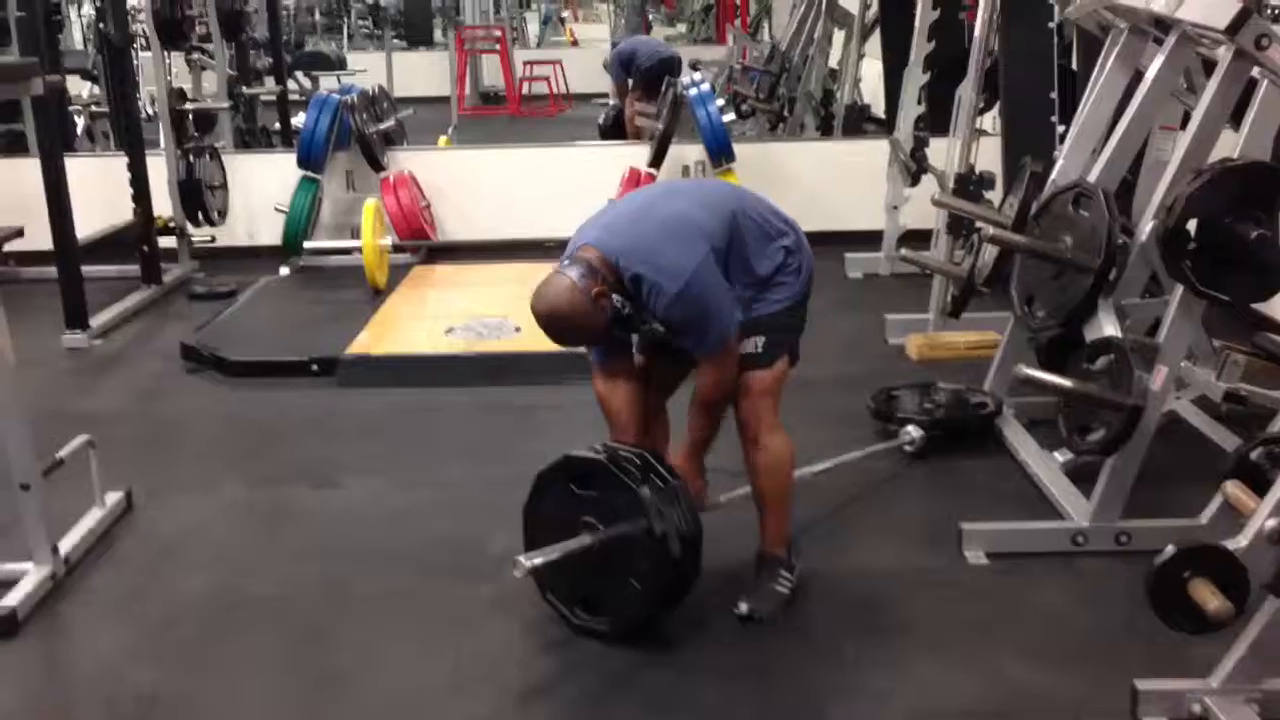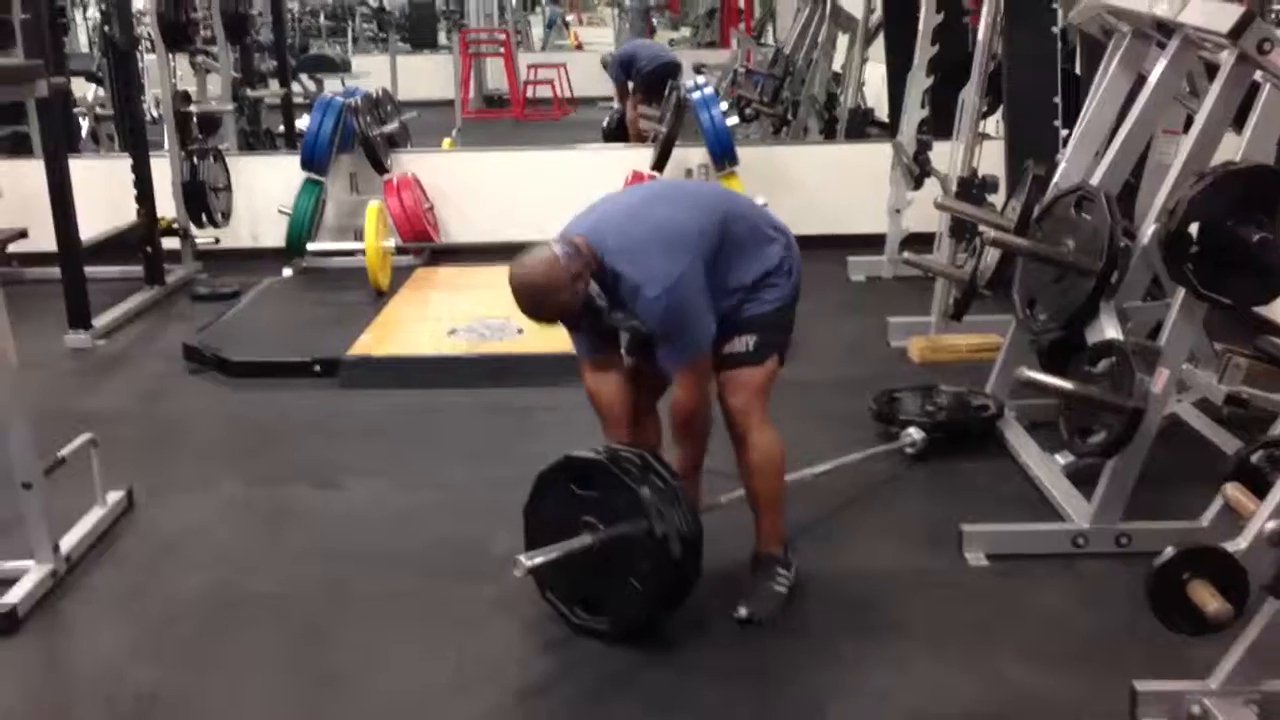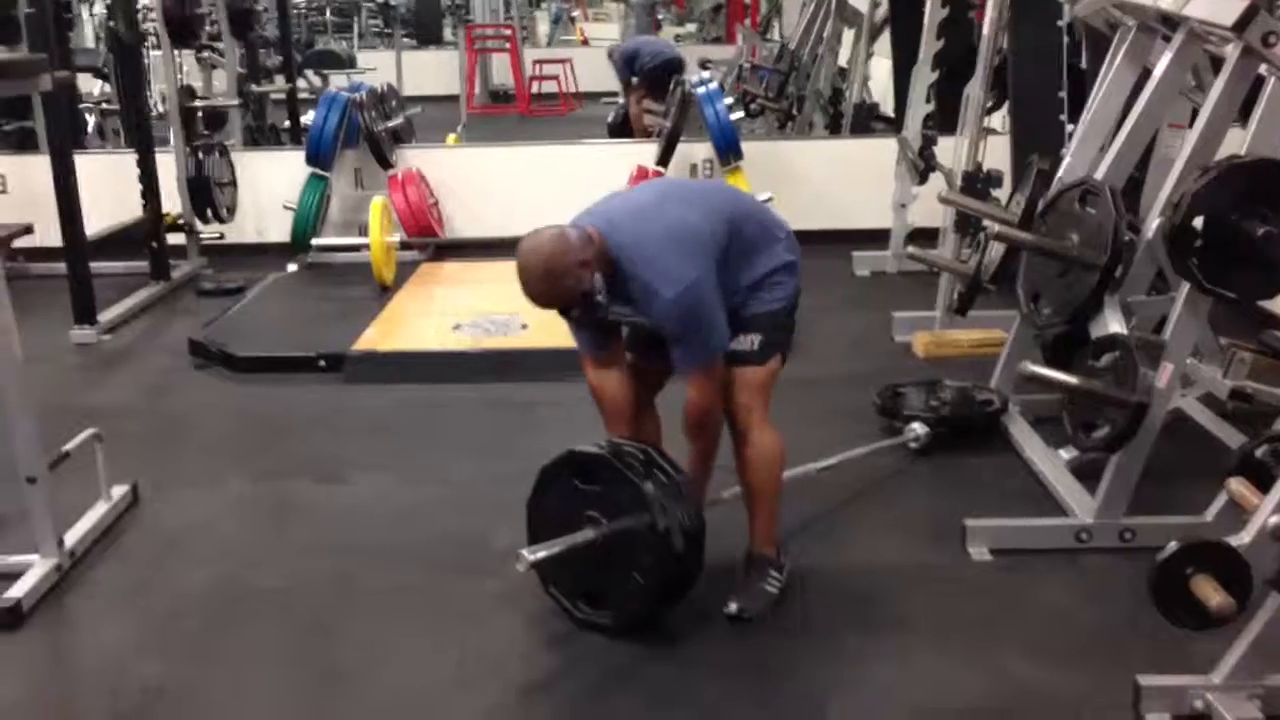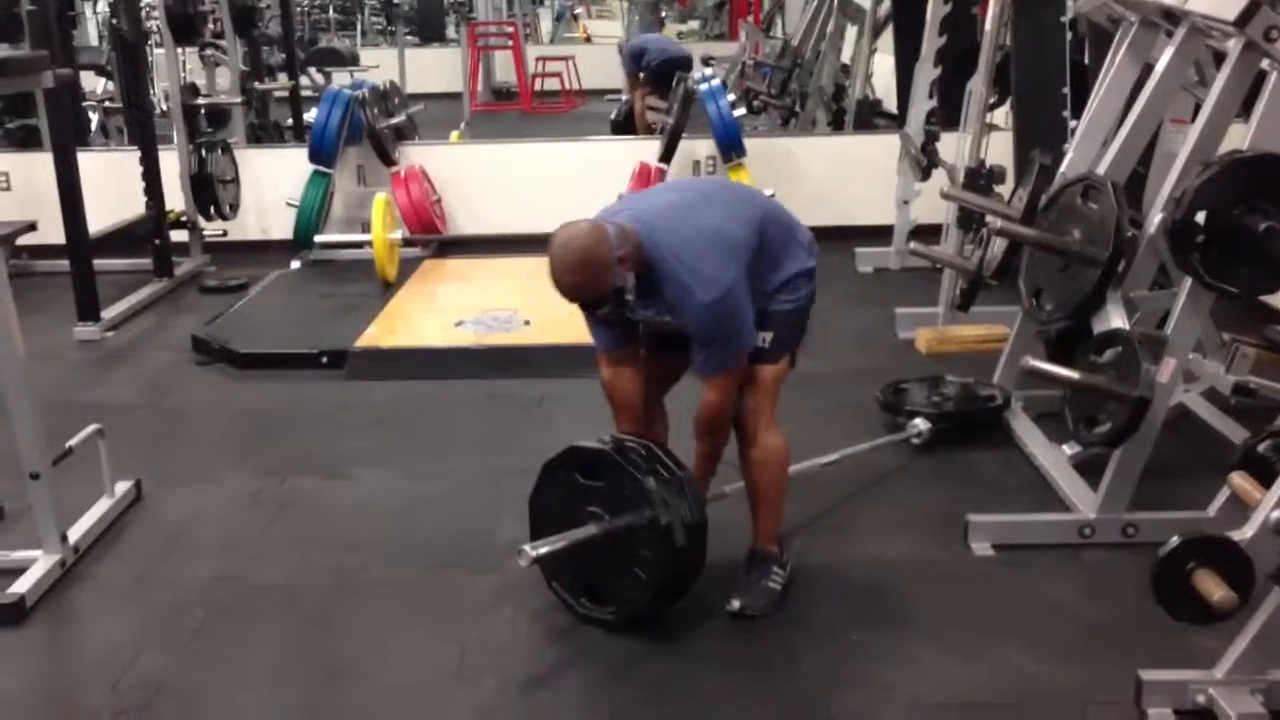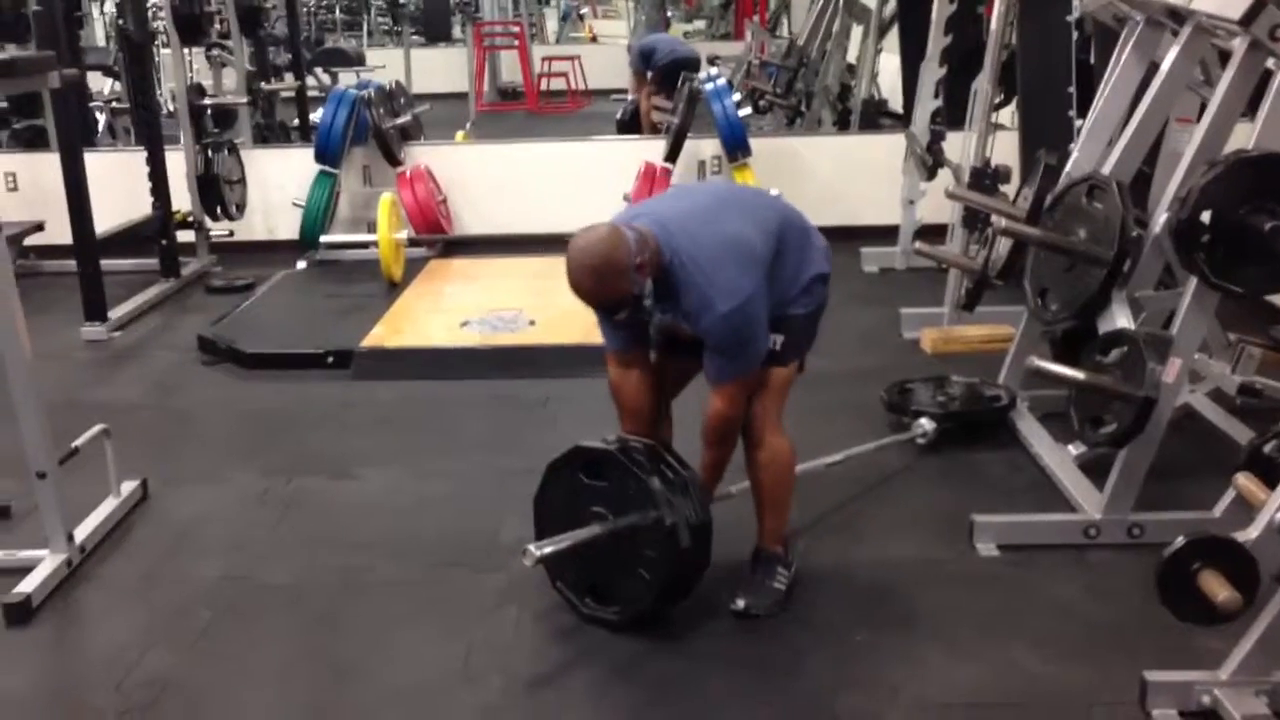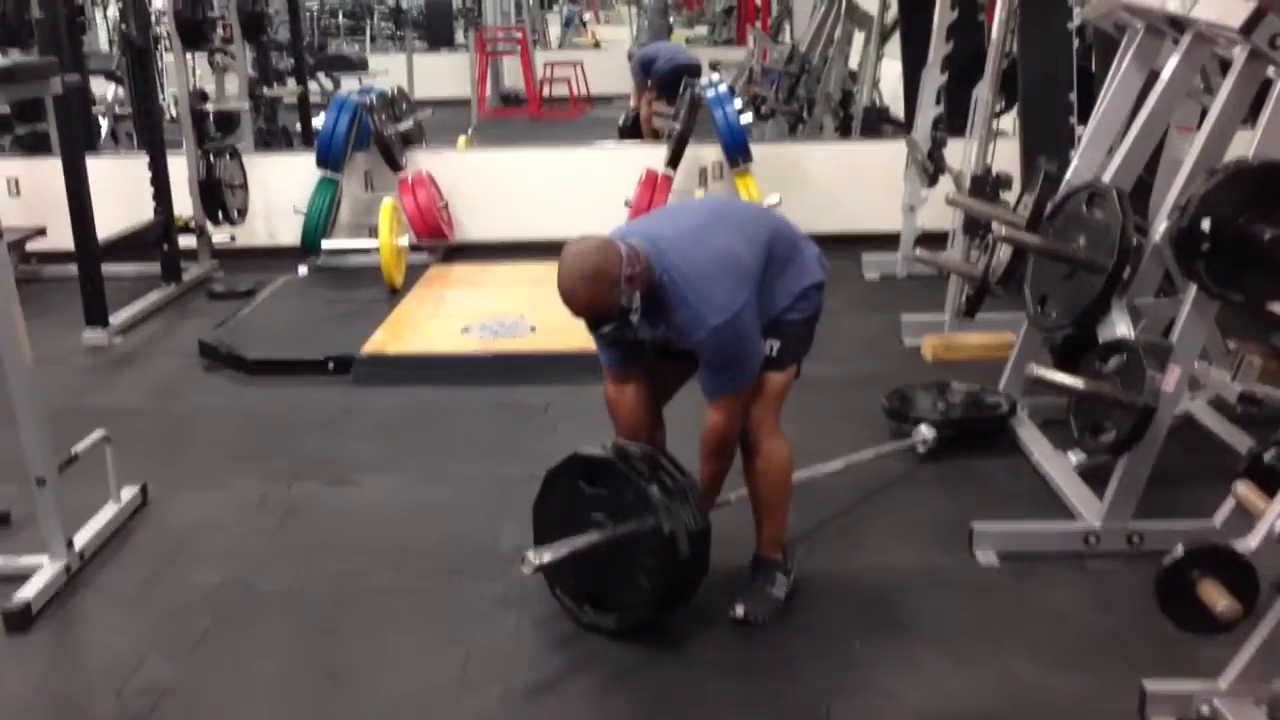
dt=0.2s
person 1, frame 1
left shoulder: (674, 279)
right shoulder: (575, 281)
left elbow: (719, 370)
right elbow: (613, 380)
left wrist: (689, 454)
left hip: (769, 273)
left knee: (755, 417)
right knee: (643, 397)
left ankle: (778, 558)
person 1, frame 2
left shoulder: (657, 284)
right shoulder: (564, 268)
left elbow: (691, 390)
right elbow: (602, 373)
left wrist: (686, 482)
left hip: (757, 275)
right hip: (692, 270)
left knee: (743, 413)
right knee: (633, 395)
left ankle: (773, 557)
person 1, frame 3
left shoulder: (670, 281)
right shoulder: (573, 264)
left elbow: (704, 390)
right elbow: (605, 369)
left wrist: (694, 483)
left hip: (760, 272)
left knee: (744, 410)
right knee: (633, 391)
left ankle: (767, 558)
person 1, frame 4
left shoulder: (703, 283)
right shoulder: (598, 261)
left elbow: (720, 394)
right elbow: (619, 368)
left wrist: (697, 485)
left hip: (777, 276)
left knee: (752, 413)
right knee: (642, 391)
left ankle: (769, 555)
person 1, frame 5
left shoulder: (720, 294)
right shoulder: (612, 264)
left elbow: (728, 404)
right elbow: (627, 370)
left wrist: (700, 492)
left hip: (790, 279)
left knee: (758, 417)
right knee: (649, 395)
left ankle: (774, 555)
person 1, frame 6
left shoulder: (711, 308)
right shoulder: (605, 281)
left elbow: (725, 417)
right elbow: (624, 387)
left wrist: (699, 505)
left hip: (785, 285)
left knee: (755, 422)
right knee: (642, 401)
left ankle: (773, 562)
